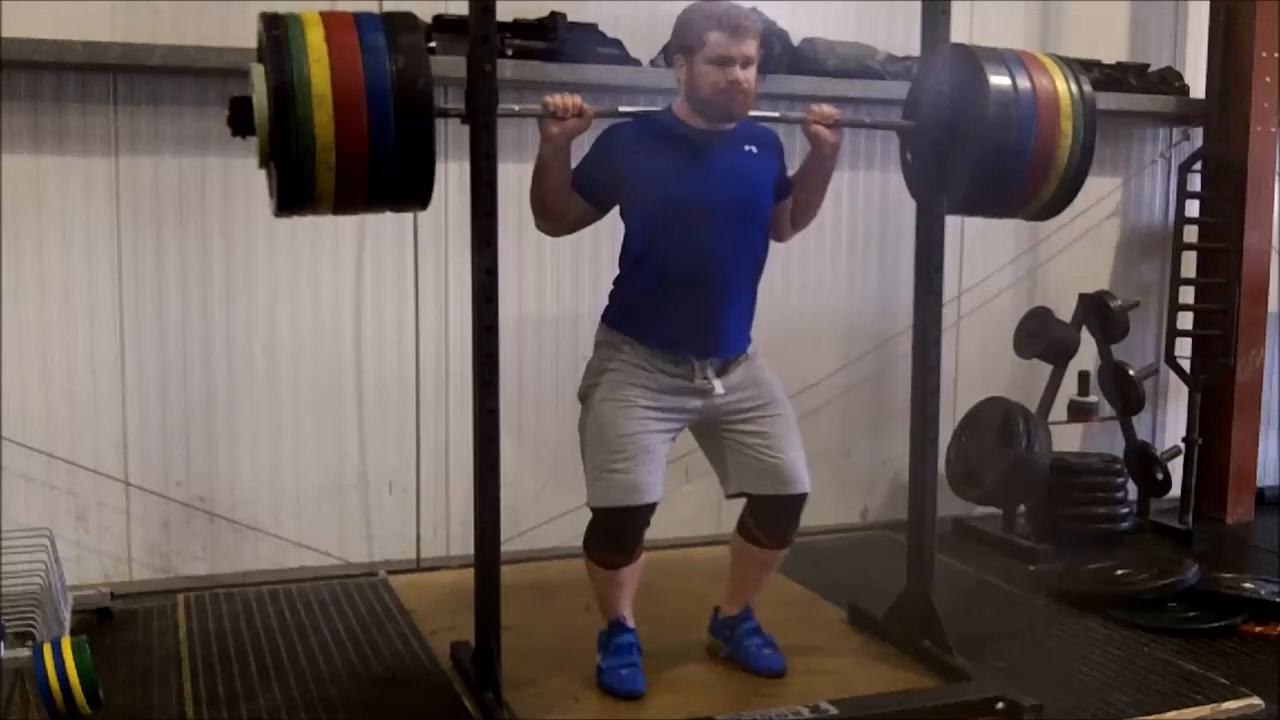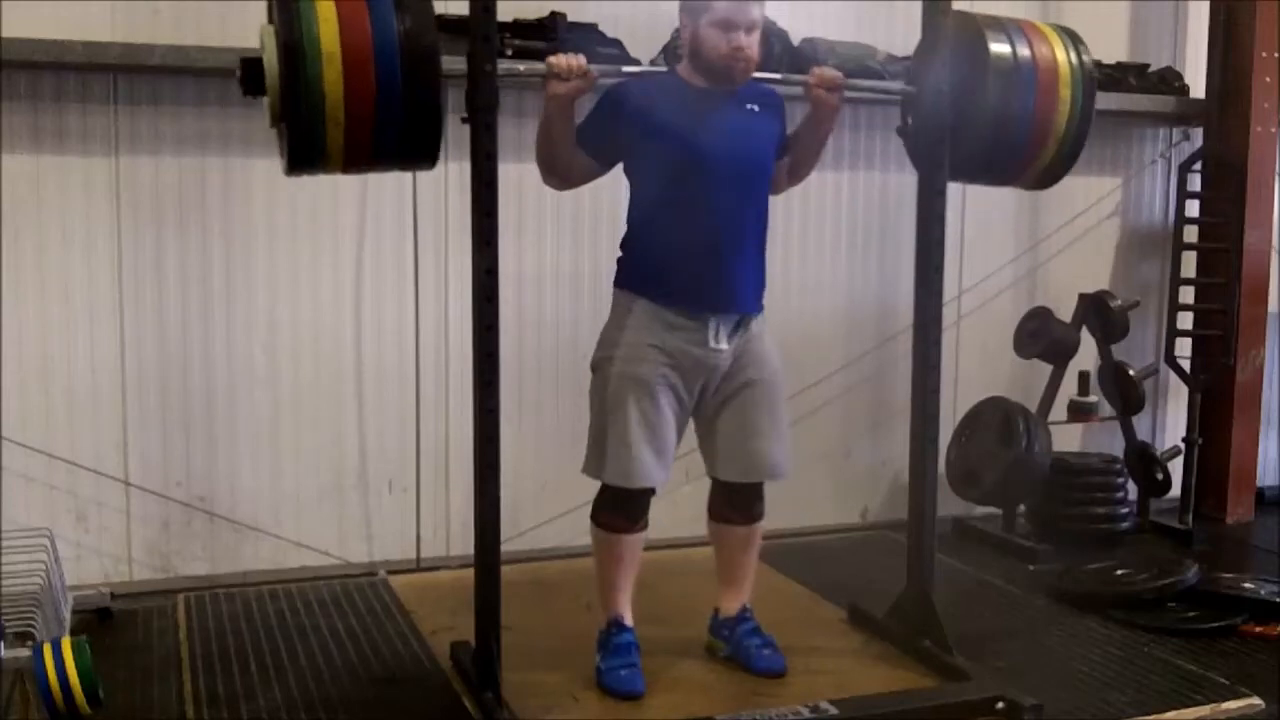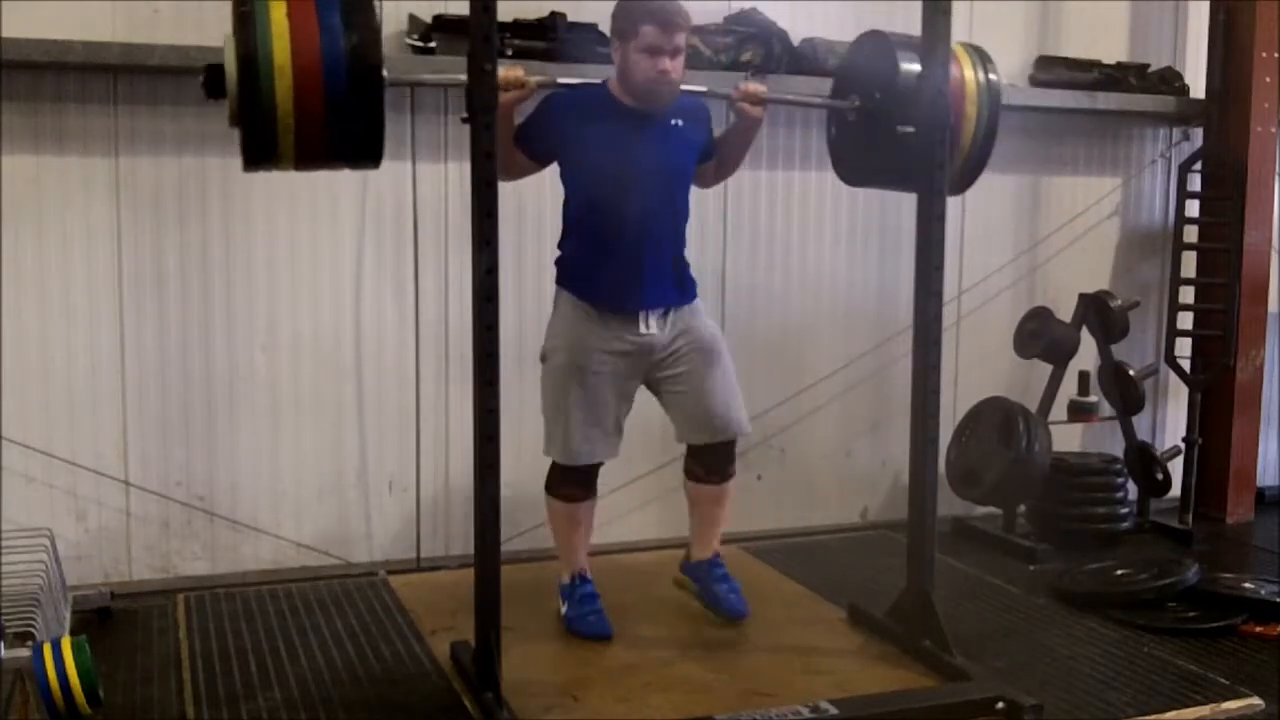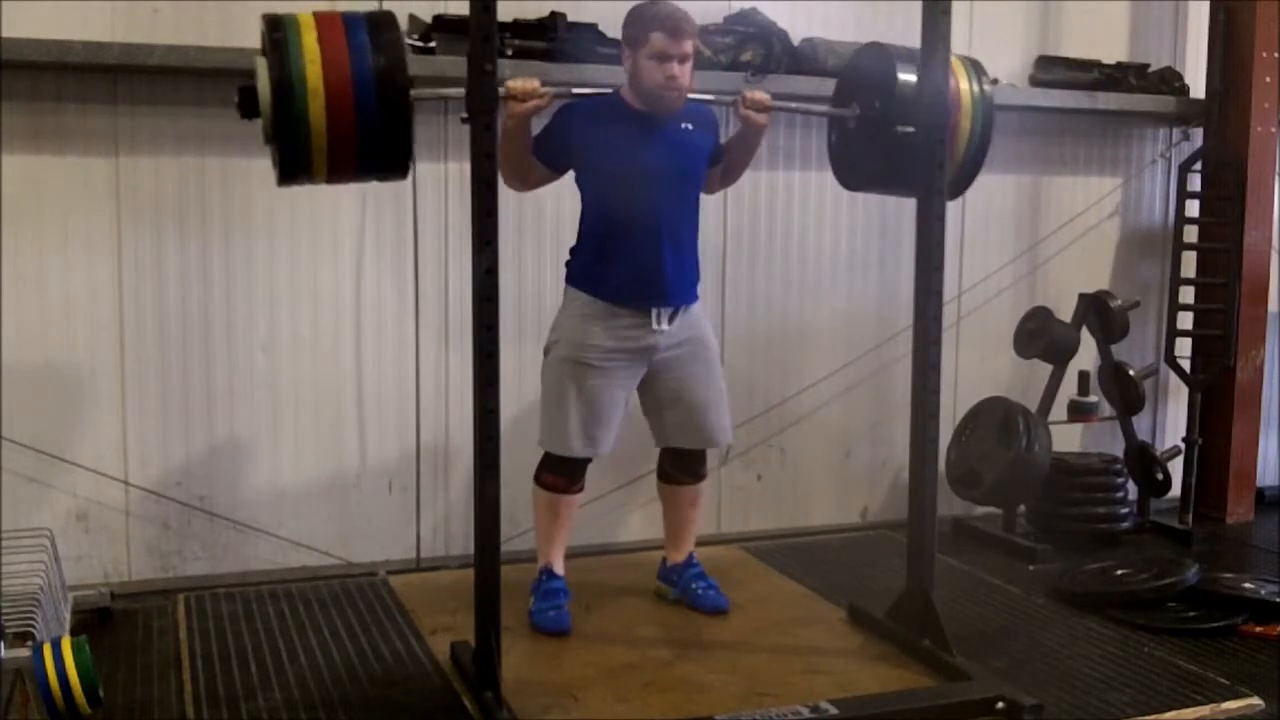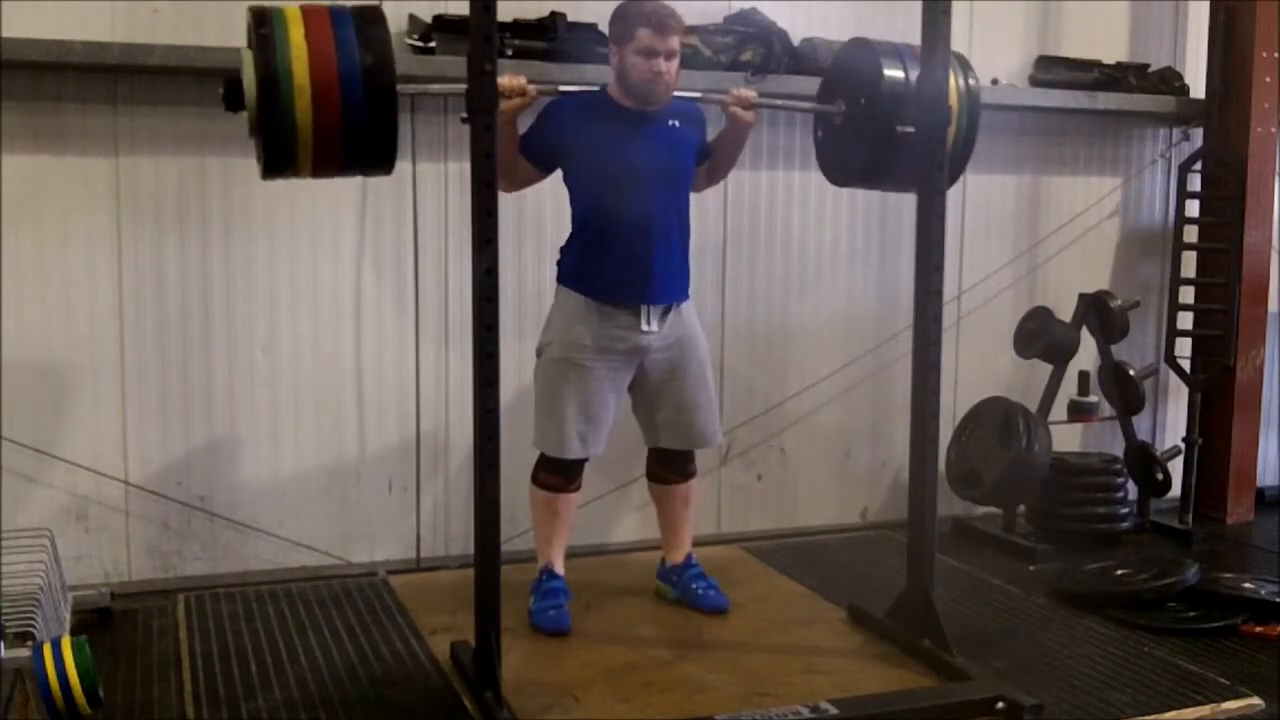
dt=1s
person 1, frame 1
left shoulder: (763, 145)
right shoulder: (631, 143)
left elbow: (785, 223)
right elbow: (554, 221)
left wrist: (823, 156)
right wrist: (555, 146)
left hip: (734, 363)
right hip: (638, 362)
left knee: (785, 495)
right knee: (623, 510)
left ankle: (733, 619)
right ankle: (618, 633)
person 1, frame 2
left shoulder: (765, 104)
right shoulder: (638, 99)
right elbow: (560, 173)
left wrist: (822, 114)
right wrist: (558, 104)
left hip: (742, 326)
right hip: (652, 322)
left knee: (743, 480)
right knee: (628, 483)
left ankle: (732, 618)
right ankle: (617, 632)
person 1, frame 3
left shoulder: (691, 114)
right shoulder: (570, 110)
right elbow: (505, 166)
left wrist: (748, 124)
right wrist: (501, 109)
left hip: (678, 312)
right hip: (590, 316)
left knee: (719, 435)
right knee: (577, 458)
left ankle: (705, 561)
right ankle: (576, 584)
person 1, frame 4
left shoulder: (700, 122)
right shoulder: (585, 119)
right elbow: (520, 178)
left wrist: (752, 131)
right wrist: (515, 121)
left hip: (682, 316)
right hip: (598, 315)
left knee: (690, 446)
right knee: (567, 452)
left ankle: (679, 565)
right ankle: (550, 577)
person 1, frame 5
left shoulder: (687, 119)
right shoulder: (572, 116)
right elbow: (510, 177)
left wrist: (739, 129)
right wrist: (505, 119)
left hip: (672, 313)
right hip: (589, 313)
left knee: (678, 446)
right knee: (564, 451)
left ankle: (678, 565)
right ankle: (550, 577)
